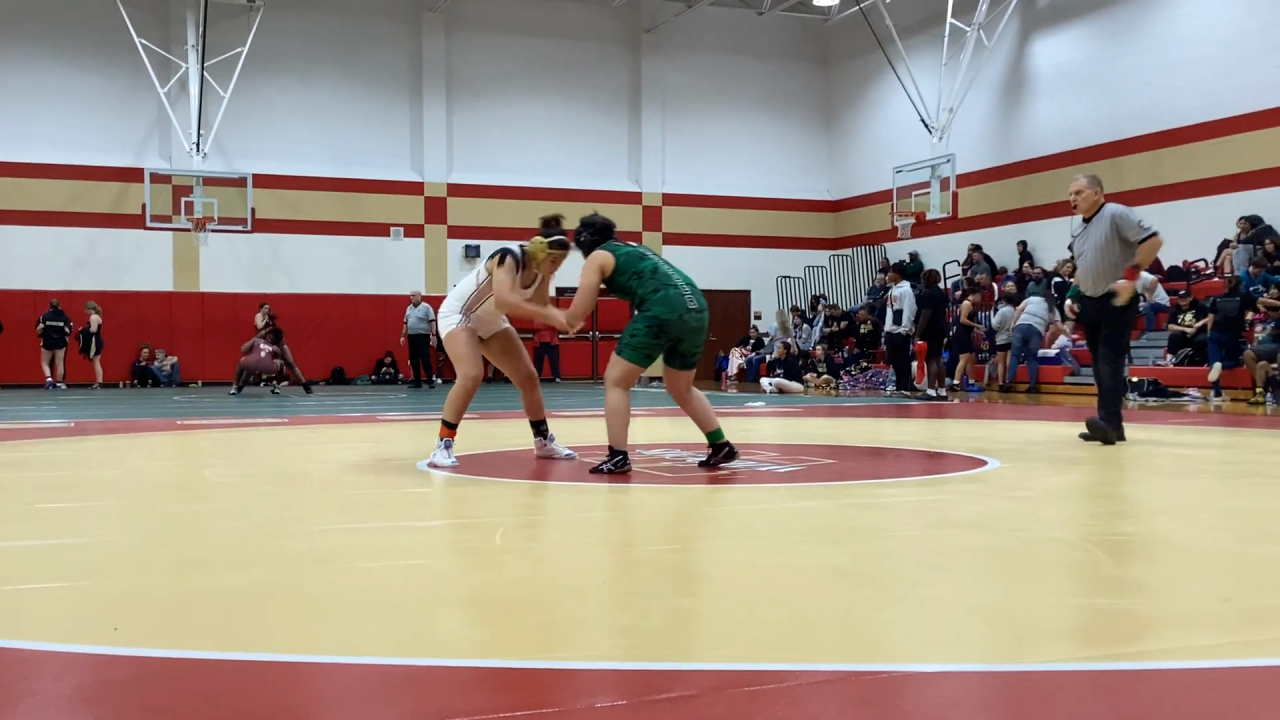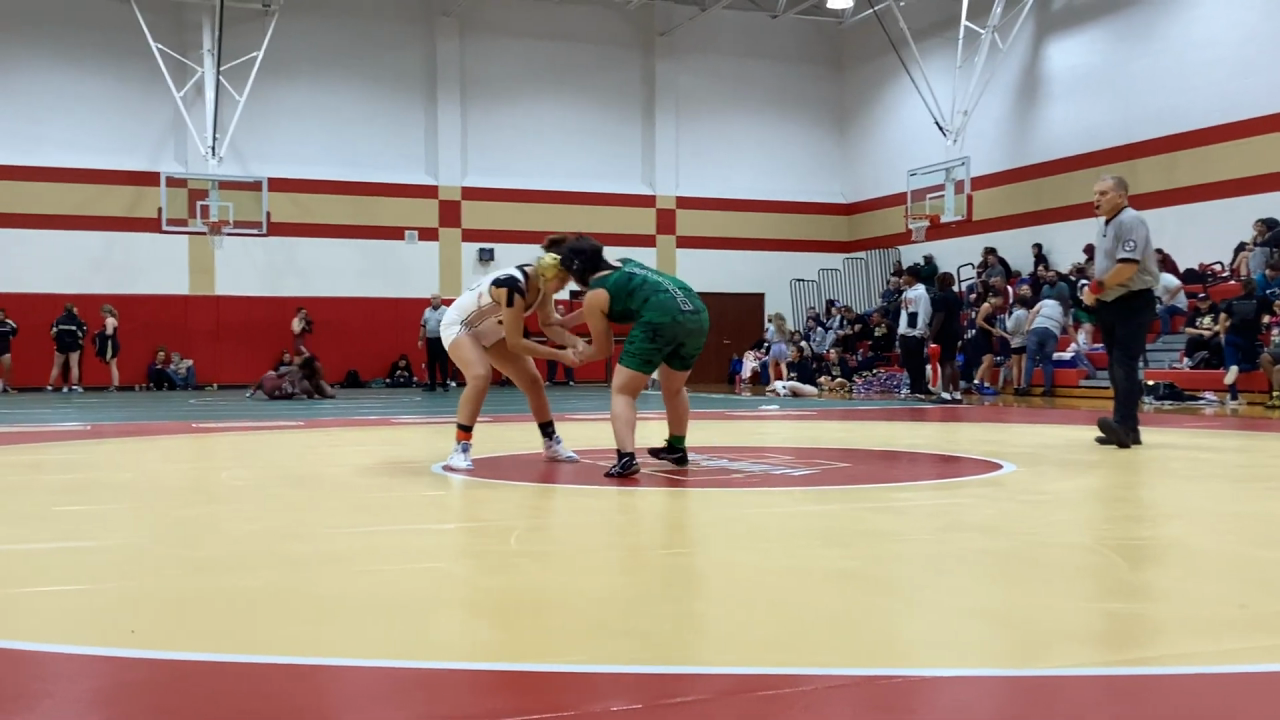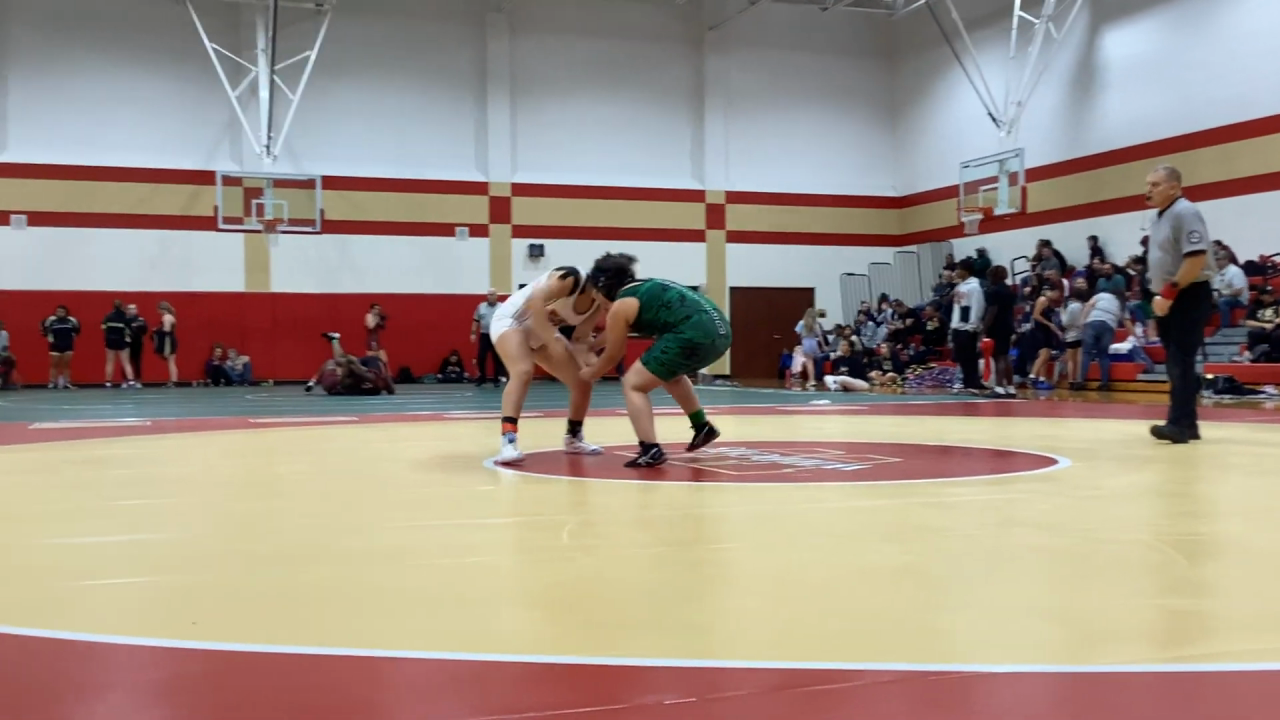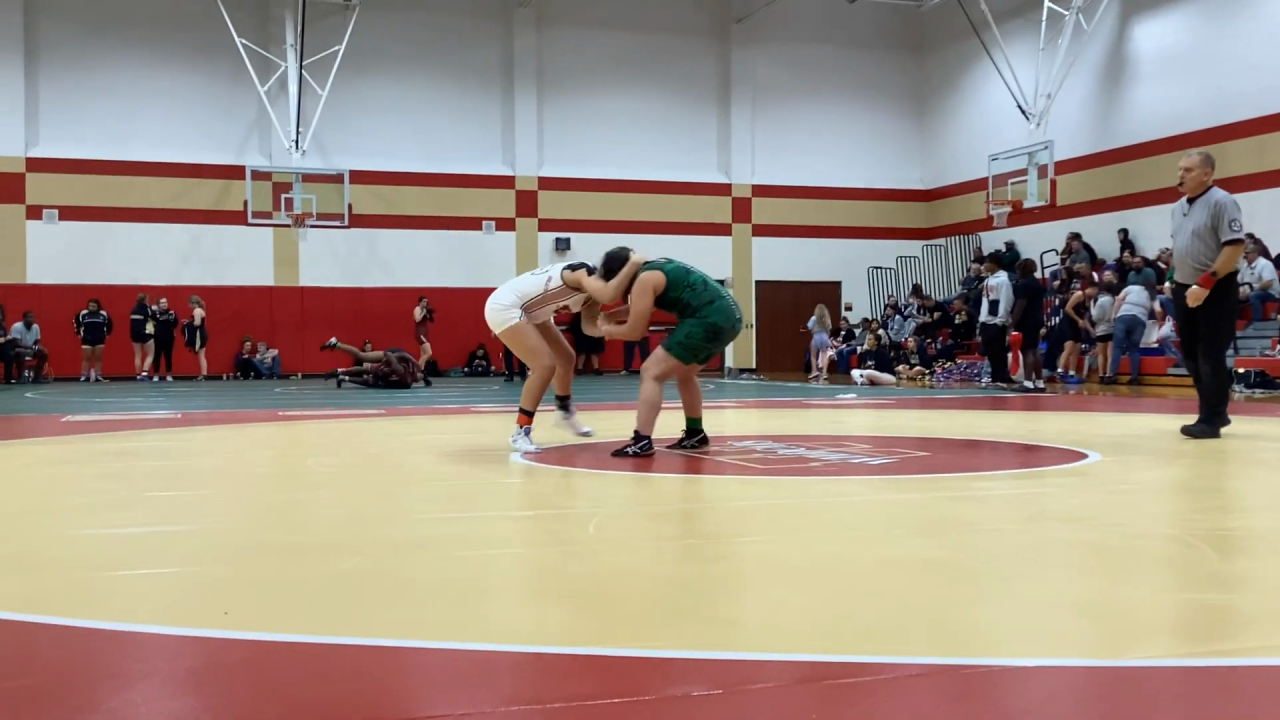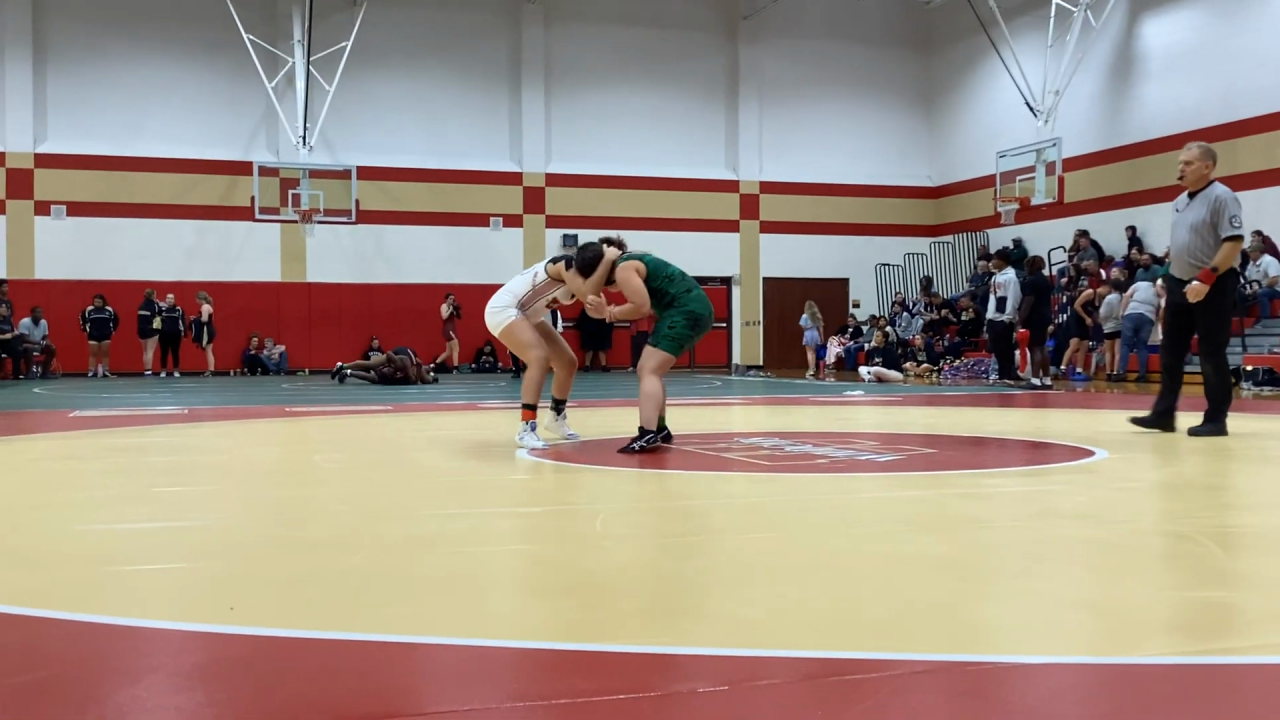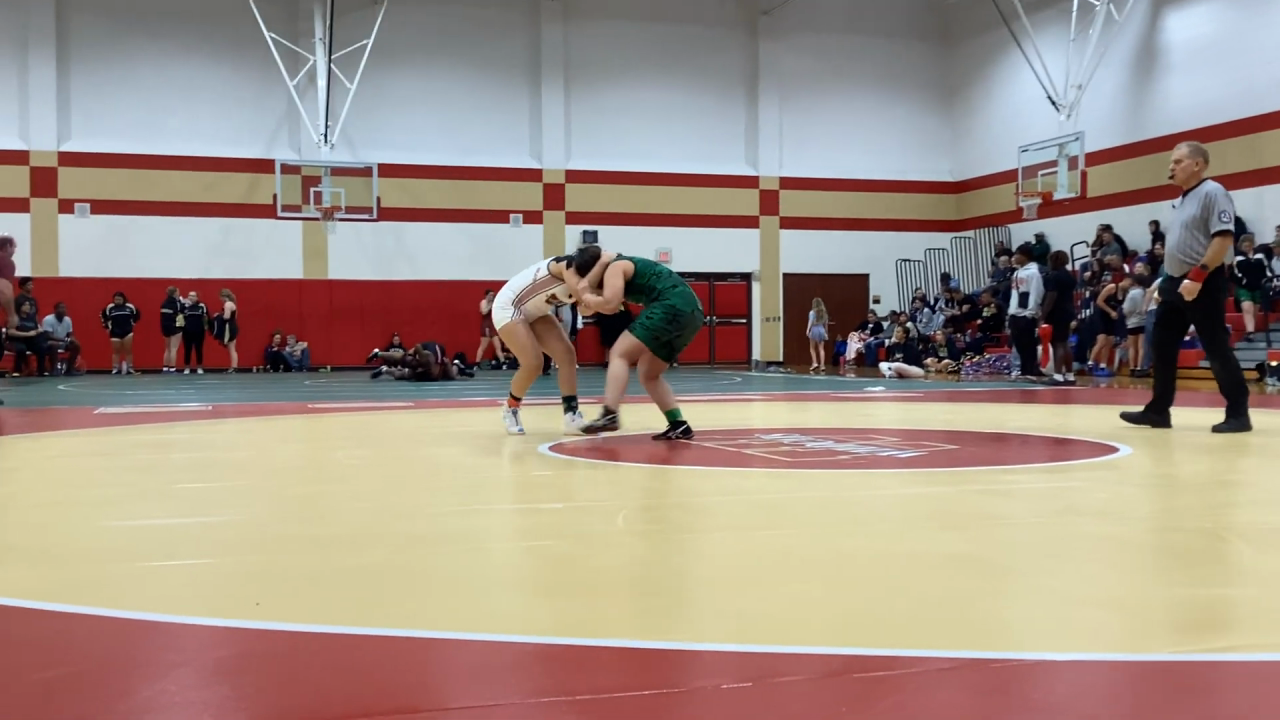
dt=0.4s
person 1, frame 1
left shoulder: (1117, 215)
right shoulder: (1078, 228)
left elbow: (1153, 240)
left wrist: (1130, 275)
left hip: (1118, 300)
right hip: (1089, 301)
left knee: (1110, 359)
right knee: (1099, 362)
left ankle: (1108, 421)
right ankle: (1112, 424)
person 1, frame 2
left shoulder: (1130, 221)
right shoulder: (1104, 227)
left elbow: (1127, 266)
left wrist: (1094, 287)
right wrist: (1095, 293)
left hip: (1134, 303)
right hip: (1108, 304)
left knee: (1124, 364)
right knee: (1117, 367)
left ankle: (1122, 423)
right ankle: (1127, 428)
person 1, frame 3
left shoulder: (1184, 213)
right shoulder: (1159, 218)
left elbow: (1196, 258)
left wrist: (1168, 292)
right wrist: (1162, 294)
left hip: (1189, 297)
right hip: (1167, 299)
left knee: (1180, 360)
right knee: (1175, 362)
left ankle: (1178, 423)
right ankle: (1187, 423)
person 1, frame 4
left shoulder: (1221, 202)
right shoulder: (1178, 207)
left elbow: (1235, 247)
left wrist: (1206, 282)
right wrist: (1174, 283)
left hip: (1215, 290)
right hip: (1186, 290)
left knee: (1211, 357)
right knee: (1192, 356)
left ankle: (1210, 420)
right ankle: (1215, 412)
person 1, frame 5
left shoulder: (1222, 197)
right shoulder: (1181, 202)
left elbow: (1233, 243)
left wrist: (1206, 280)
right wrist: (1168, 282)
left hip: (1212, 287)
right hip: (1179, 284)
left knee: (1212, 355)
right knee: (1171, 352)
left ankle: (1216, 419)
right ankle: (1163, 413)
person 1, frame 6
left shoulder: (1213, 193)
right shoulder: (1181, 201)
left elbow: (1223, 239)
left wrist: (1197, 277)
right wrist: (1174, 281)
left hip: (1204, 283)
right hip: (1175, 282)
left knee: (1217, 349)
right knee: (1162, 346)
left ankle: (1238, 414)
right ankle: (1158, 410)
person 2, frame 1
left shoulder: (597, 257)
right shoulder: (634, 250)
left elbow: (580, 309)
left wrist: (570, 320)
left hip: (663, 312)
right hip: (695, 309)
left knee: (616, 382)
right knee: (680, 388)
left ankle: (618, 457)
right ankle: (721, 446)
person 2, frame 2
left shoulder: (593, 296)
right shoulder: (623, 264)
left elbow: (603, 349)
left wrist: (576, 356)
right wrist: (561, 322)
left hip: (660, 318)
right hip: (696, 314)
left knee: (623, 392)
right knee: (672, 387)
left ankle: (626, 458)
right ankle: (676, 449)
person 2, frame 3
left shoulder: (621, 305)
right shoulder: (647, 286)
left elbow: (612, 355)
left wrist: (589, 373)
left hip: (694, 334)
right hip: (719, 331)
left knee: (633, 385)
right knee: (669, 374)
left ankle: (651, 450)
right ankle: (701, 426)
person 2, frame 4
left shoulder: (643, 280)
right shoulder: (658, 266)
left elbow: (635, 330)
right elbow: (640, 310)
left wrist: (606, 328)
right wrist: (608, 316)
left hip: (709, 319)
right hip: (728, 316)
left knee: (652, 373)
right knee: (682, 373)
left ankle: (643, 441)
right ankle: (695, 434)
person 2, frame 5
left shoulder: (624, 268)
right shoulder: (631, 258)
left elbow: (642, 306)
left wrist: (608, 312)
left hip: (686, 311)
right hip: (695, 308)
left knee: (649, 371)
right knee: (649, 369)
left ankle: (647, 435)
right ankle: (659, 428)
person 2, frame 6
left shoulder: (614, 268)
right shoulder: (625, 265)
left elbow: (609, 304)
left wrist: (587, 298)
left hip: (671, 307)
right hip: (692, 312)
left knee: (619, 355)
right knee: (649, 373)
left ankle: (610, 414)
right ankle: (678, 425)
person 3, frame 1
left shoulder: (542, 271)
right shoulder: (508, 258)
left elbow: (537, 309)
right elbow: (503, 301)
left wrist: (559, 319)
right wrist: (548, 313)
left hip: (489, 321)
right hip: (456, 314)
left knee: (528, 376)
right knee: (471, 376)
left ankle: (544, 442)
right ankle: (443, 447)
person 3, frame 2
left shoulder: (543, 285)
right shoulder: (512, 285)
left elbow: (549, 324)
right elbow: (515, 342)
left wrist: (576, 342)
right wrist: (560, 355)
left hip: (490, 331)
right hip: (458, 326)
left knee: (532, 379)
right knee: (480, 376)
left ankle: (552, 444)
right ankle: (460, 450)
person 3, frame 3
left shoulder: (599, 304)
right shoulder: (572, 279)
left elbow: (580, 340)
right elbow: (534, 299)
left wrist: (592, 362)
right wrist: (550, 341)
left hip: (542, 332)
right hip: (509, 321)
left knee: (583, 382)
right knee: (522, 372)
left ankle: (573, 439)
right ankle: (508, 442)
person 3, frame 4
left shoulder: (594, 291)
right shoulder: (585, 274)
left elbow: (591, 326)
right elbow: (609, 296)
right wrist: (633, 264)
left hip: (528, 313)
right hip: (504, 307)
left knee: (566, 357)
right knee: (546, 366)
left ankle: (565, 413)
right ankle: (521, 433)
person 3, frame 5
left shoulder: (580, 277)
right shoulder: (568, 264)
right elbow: (588, 293)
right wrist: (608, 259)
left hip: (526, 315)
right hip: (503, 309)
left knee: (568, 362)
right knee: (540, 358)
left ankle: (557, 419)
right ankle: (527, 429)
person 3, frame 6
left shoulder: (582, 278)
right shoulder: (568, 264)
left hip: (534, 312)
right hip: (508, 306)
left knee: (567, 353)
right knee: (534, 363)
left ankle: (572, 416)
right ankle: (511, 408)
